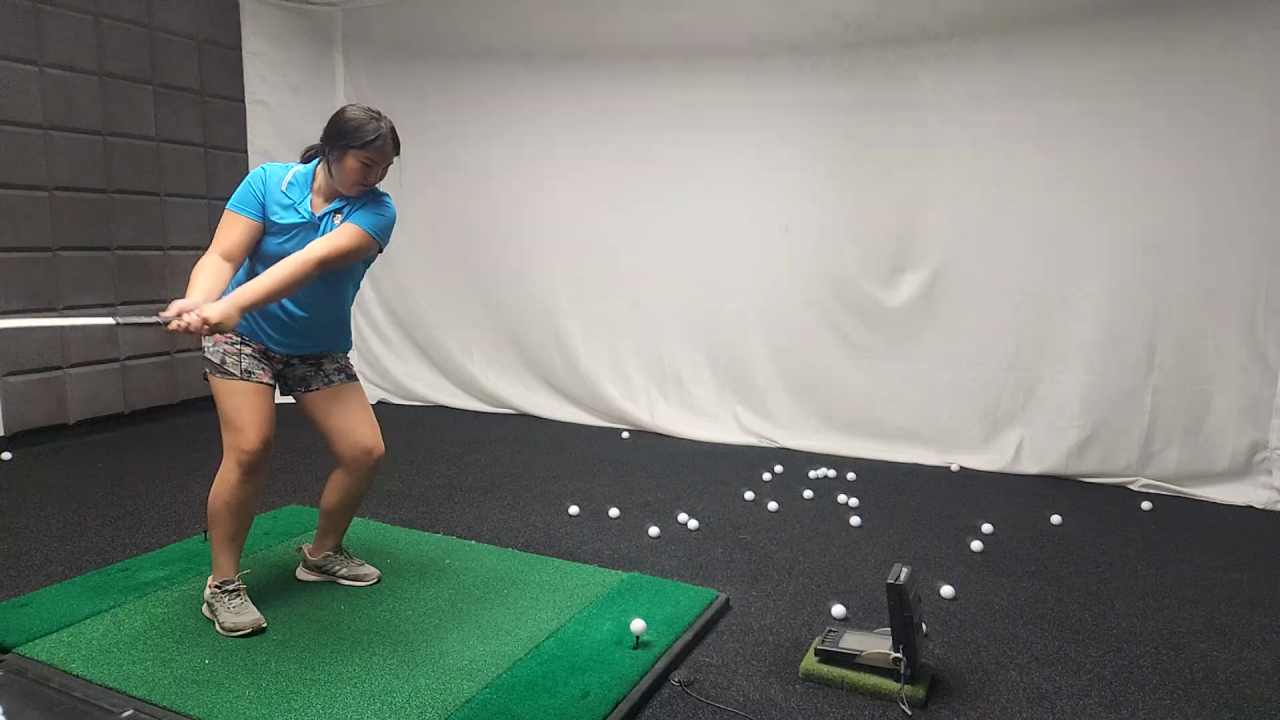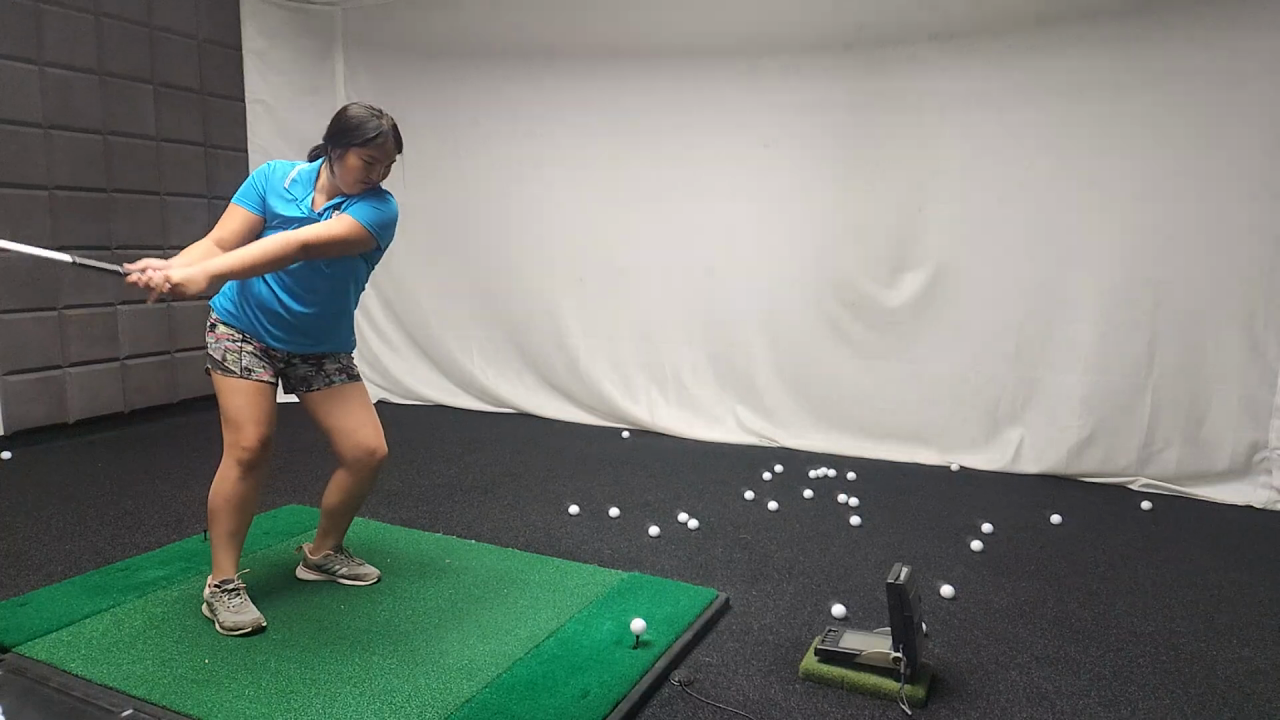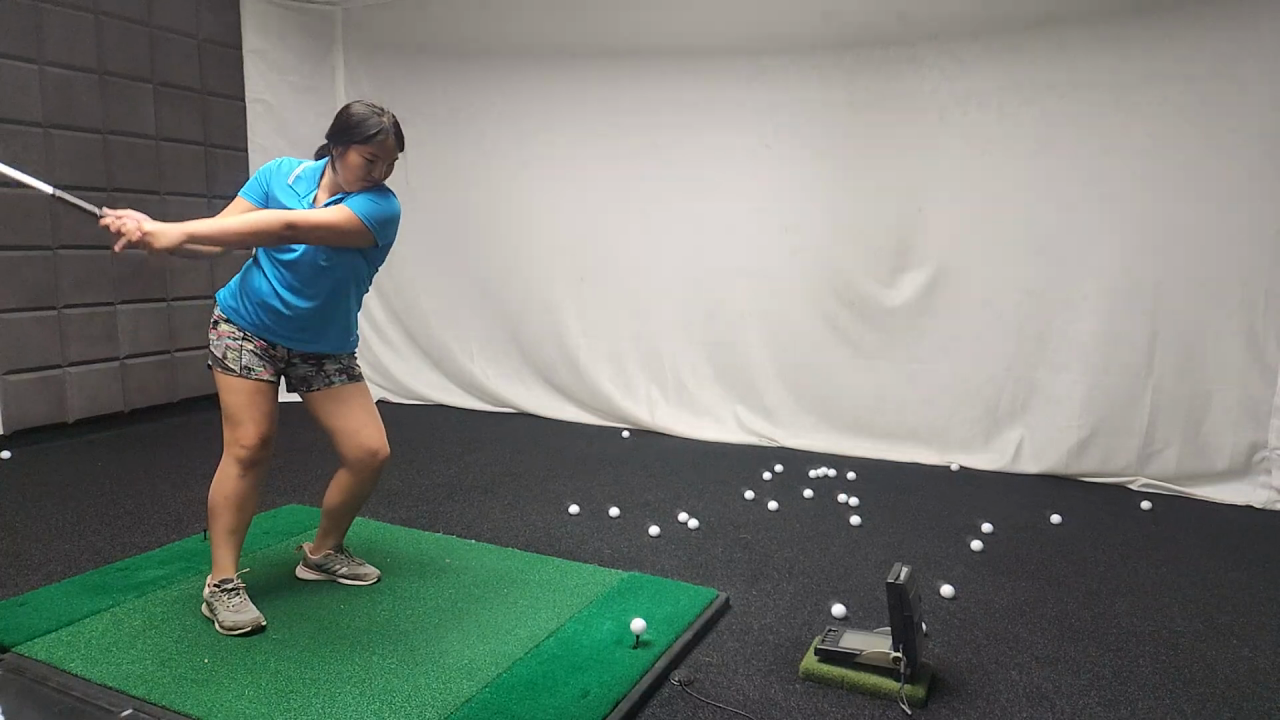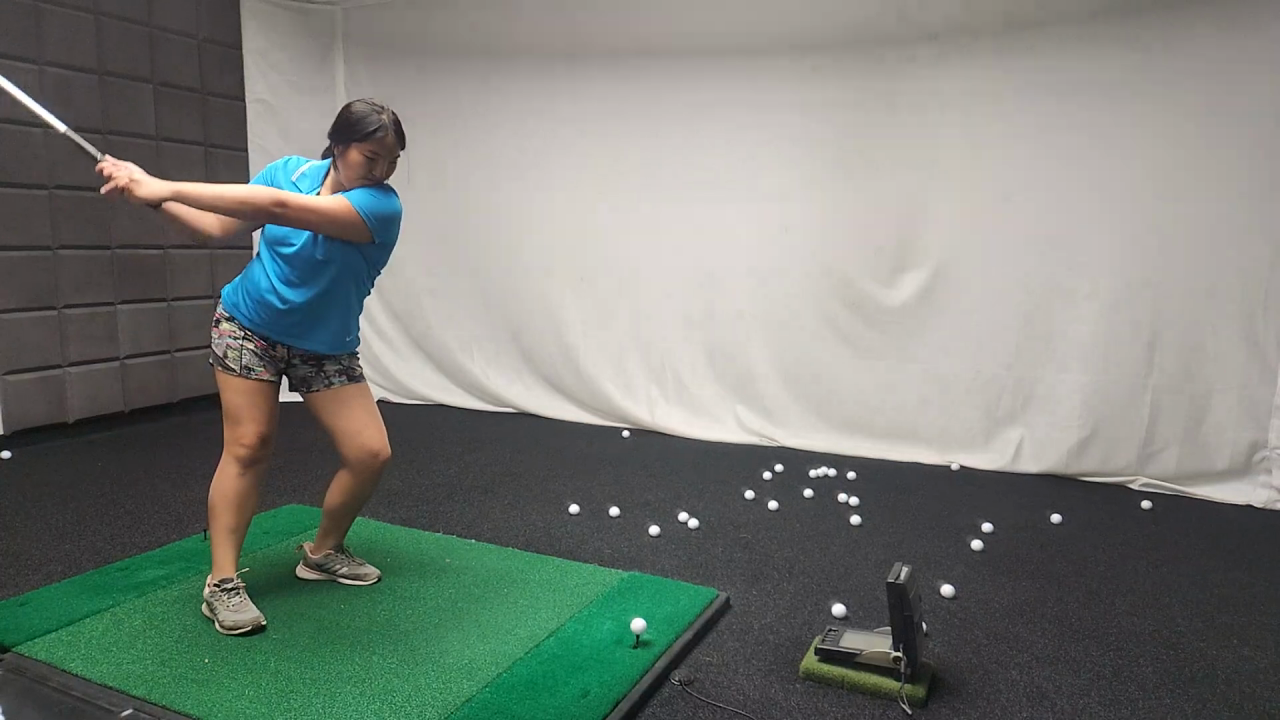
dt=0.4s
person 1, frame 1
left shoulder: (376, 211)
right shoulder: (267, 181)
left elbow: (313, 261)
right elbow: (223, 256)
left wrist: (230, 305)
right wrist: (198, 301)
left hip: (321, 349)
right hip: (245, 337)
left knee: (365, 451)
right knee: (249, 449)
left ankle: (322, 553)
right ankle: (222, 584)
person 1, frame 2
left shoulder: (379, 209)
right shoulder: (273, 177)
left elbow: (299, 245)
right elbow: (218, 242)
left wrist: (206, 274)
right wrist: (171, 268)
left hip: (323, 348)
right hip: (244, 328)
left knee: (367, 451)
right knee: (248, 448)
left ankle: (322, 553)
right ankle: (222, 583)
person 1, frame 3
left shoulder: (381, 207)
right shoulder: (281, 173)
left elbow: (286, 228)
right elbow: (218, 233)
left wrist: (177, 232)
right wrist: (156, 231)
left hip: (325, 347)
right hip: (246, 327)
left knee: (370, 452)
right knee: (249, 447)
left ankle: (322, 552)
right ankle: (222, 582)
person 1, frame 4
left shoulder: (382, 205)
right shoulder: (290, 169)
left elbow: (277, 207)
right elbow: (218, 226)
left wrist: (166, 187)
right wrist: (155, 196)
left hip: (326, 346)
right hip: (248, 326)
left knee: (370, 453)
right knee: (248, 447)
left ankle: (323, 552)
right ankle: (222, 582)
